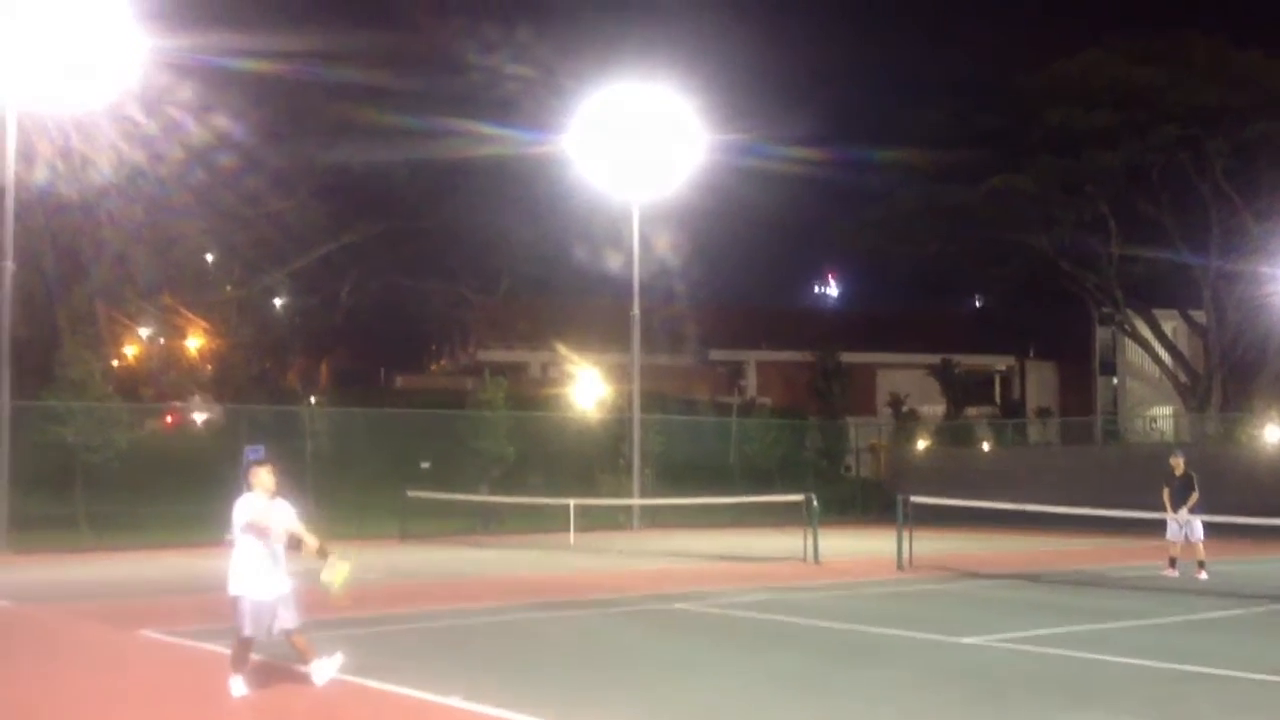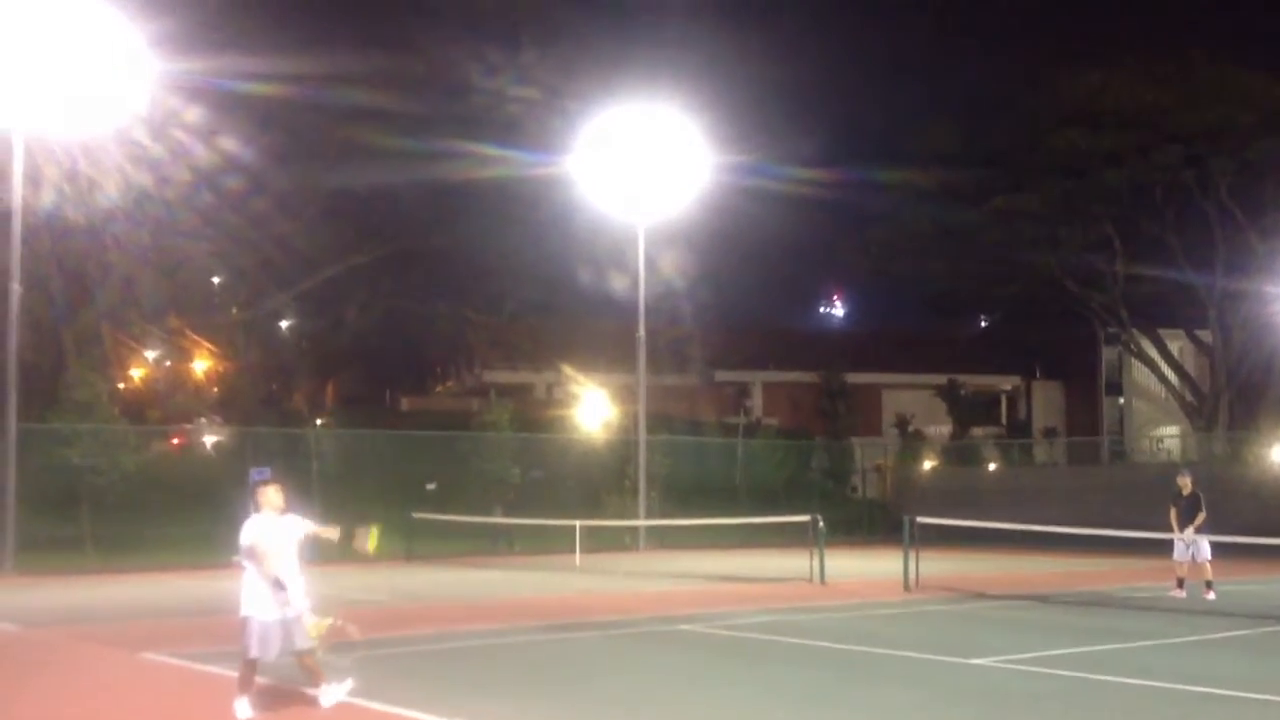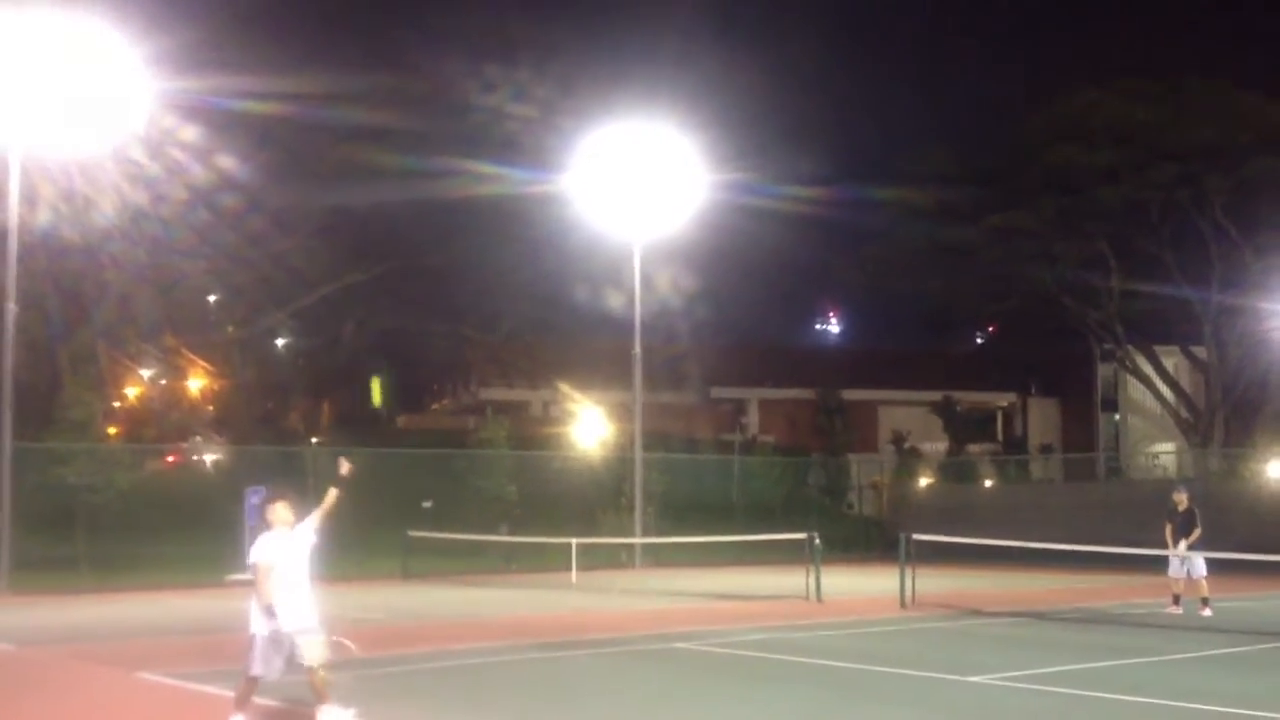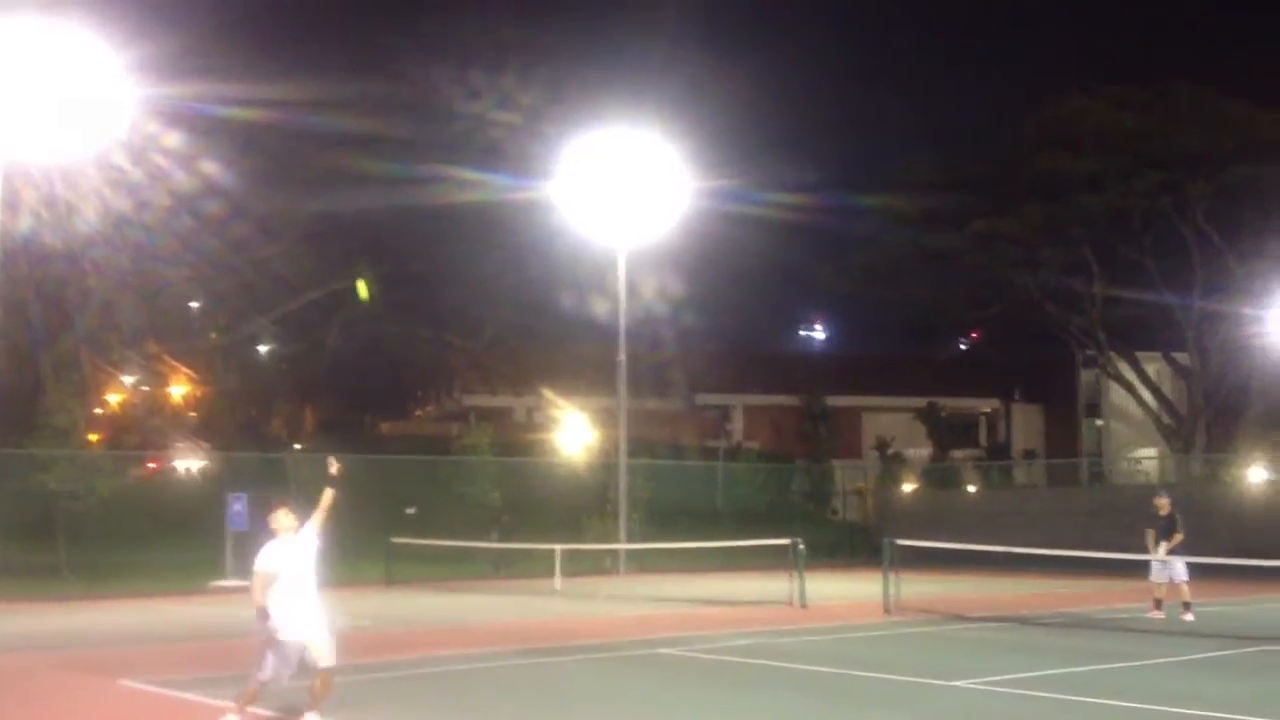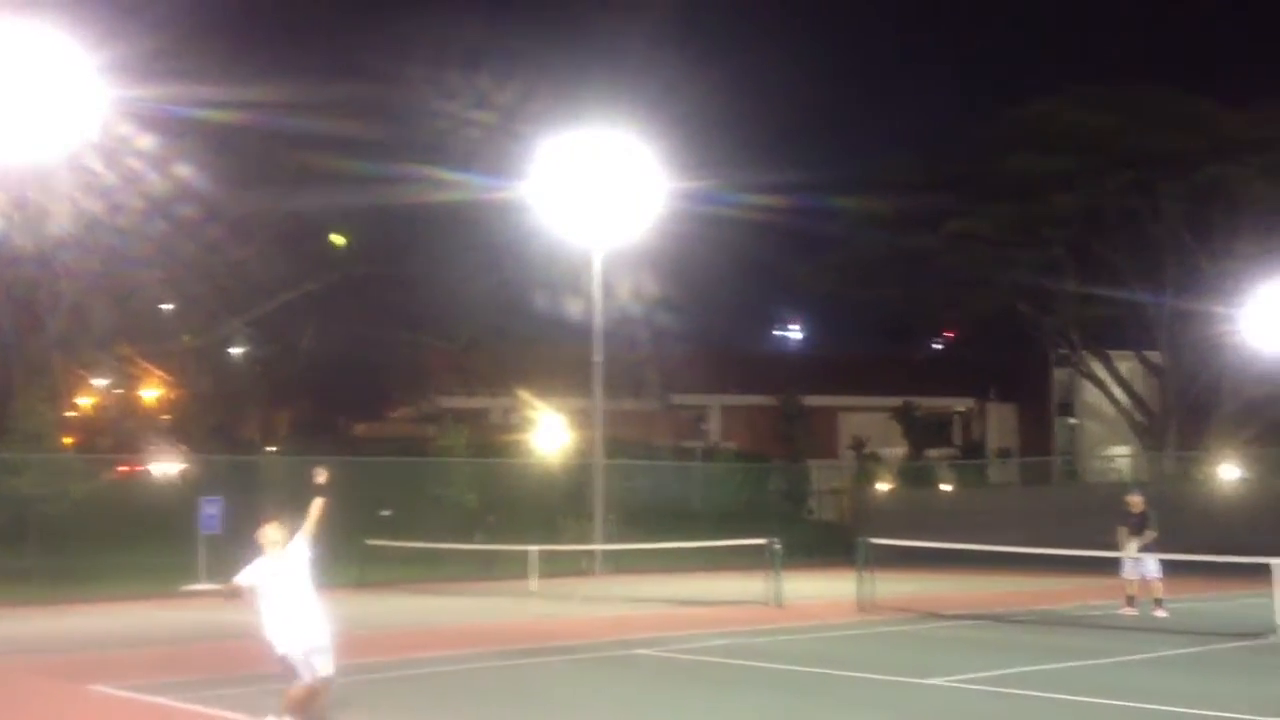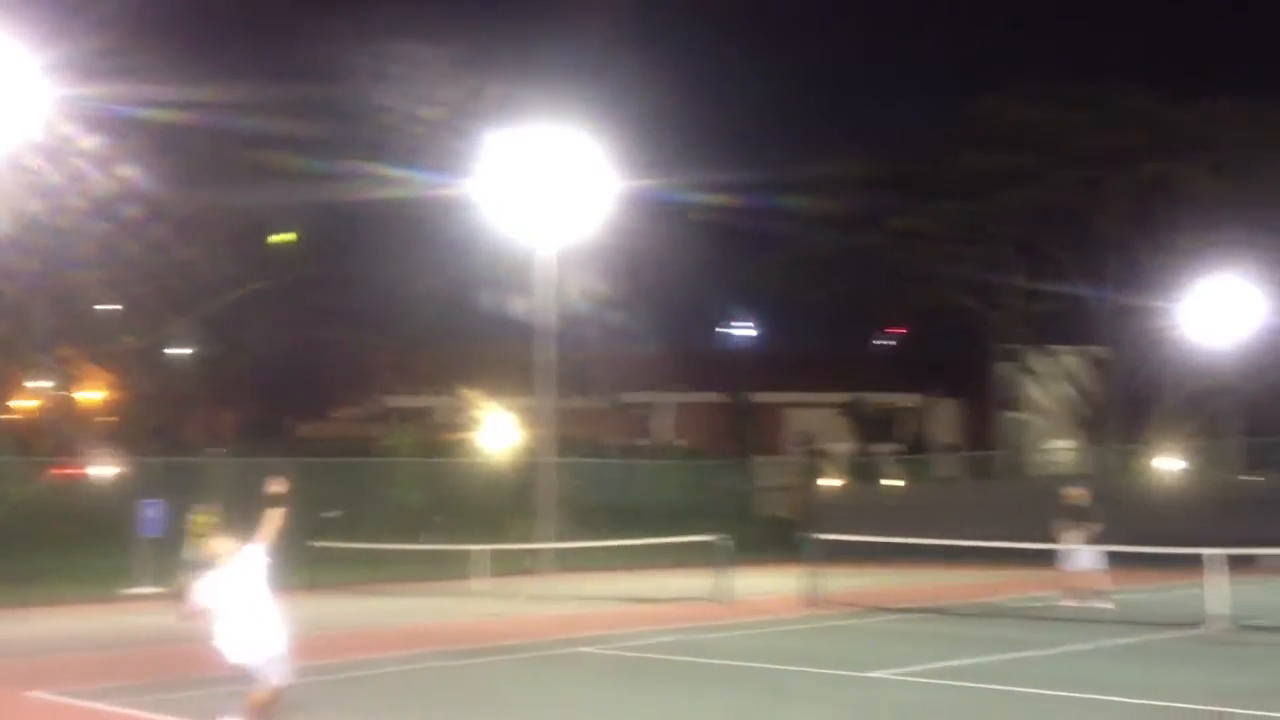
dt=0.2s
person 1, frame 1
left shoulder: (281, 505)
right shoulder: (245, 504)
left elbow: (301, 530)
right elbow: (266, 527)
left wrist: (322, 552)
right wrist: (297, 543)
left hip: (279, 583)
right hip: (250, 585)
left knee: (292, 628)
right knee: (247, 635)
left ankle: (315, 666)
right ankle: (237, 677)
person 1, frame 2
left shoulder: (291, 522)
right shoulder: (253, 526)
left elbow: (319, 530)
right elbow: (263, 555)
right wrist: (279, 585)
left hip: (293, 604)
right hip: (263, 607)
left knee: (305, 649)
right knee: (254, 656)
left ankle: (324, 690)
right ankle: (243, 699)
person 1, frame 3
left shoulder: (302, 534)
right shoulder: (264, 544)
left elbow: (324, 507)
right elbow: (261, 580)
left wrist: (341, 478)
right wrist: (270, 613)
left hip: (304, 619)
right hip: (273, 622)
left knee: (317, 664)
right knee: (256, 673)
person 1, frame 4
left shoulder: (305, 539)
right shoulder: (271, 552)
left elbow: (322, 509)
right elbow: (259, 589)
left wrist: (332, 478)
right wrist: (265, 617)
left hip: (314, 624)
right hip: (284, 628)
left knee: (325, 668)
right knee: (266, 677)
person 1, frame 5
left shoulder: (296, 551)
right shoulder: (258, 569)
left elbow: (311, 520)
right elbow: (232, 588)
left wrist: (320, 488)
right wrist: (234, 588)
left hip: (316, 632)
right hip: (288, 636)
left knee: (322, 680)
right knee: (308, 680)
person 1, frame 6
left shoulder: (250, 556)
right shoulder: (208, 583)
left elbow: (268, 528)
right elbow: (192, 610)
left wrist: (275, 499)
left hip: (272, 641)
right hip: (244, 646)
left knee: (276, 685)
right knee: (271, 685)
